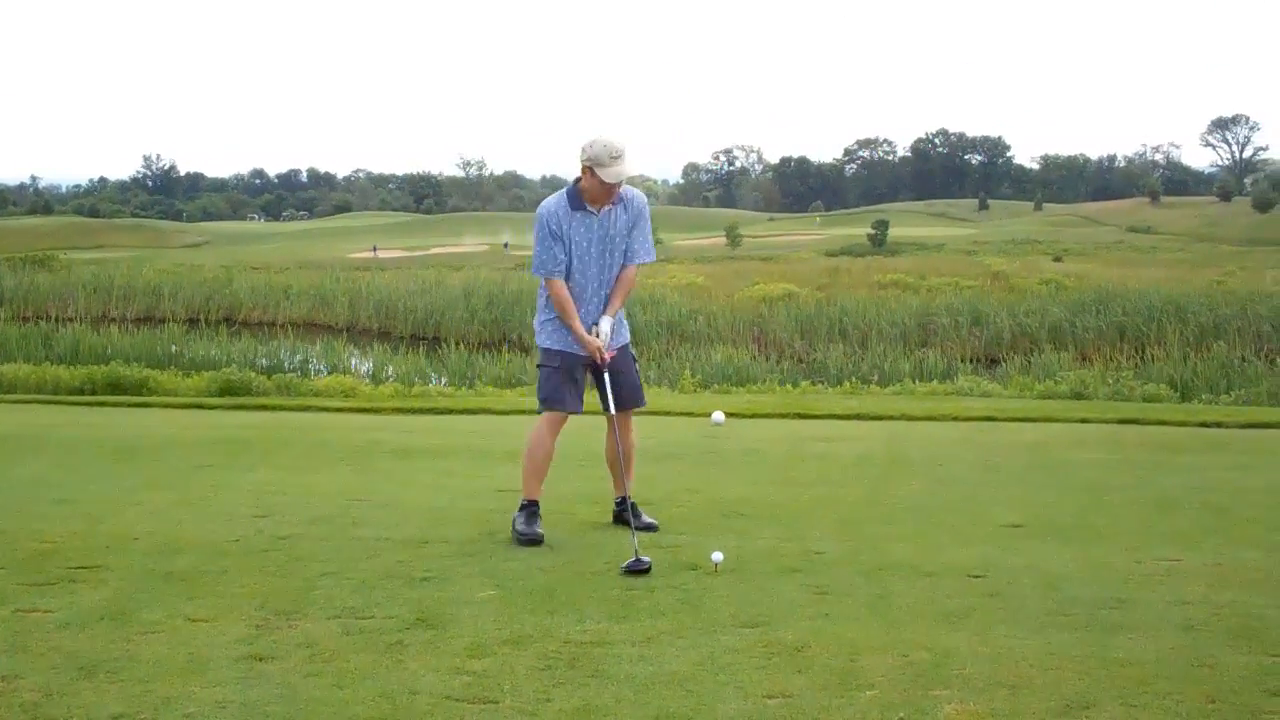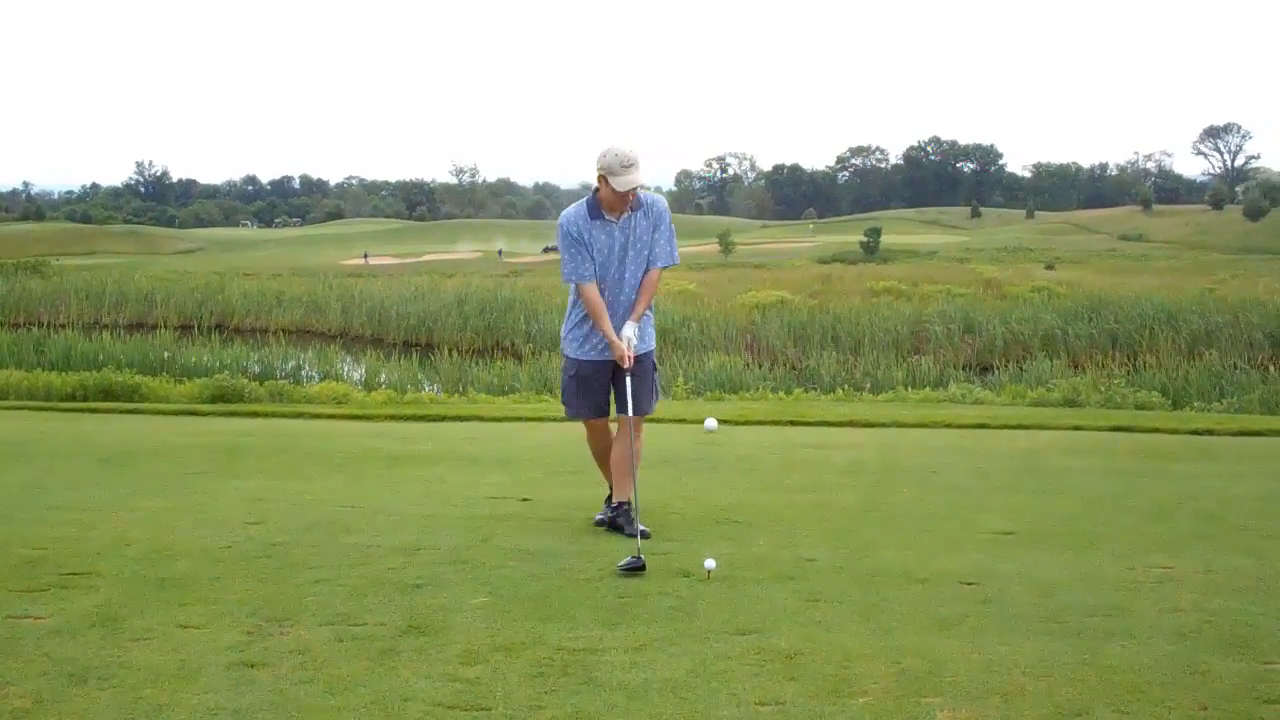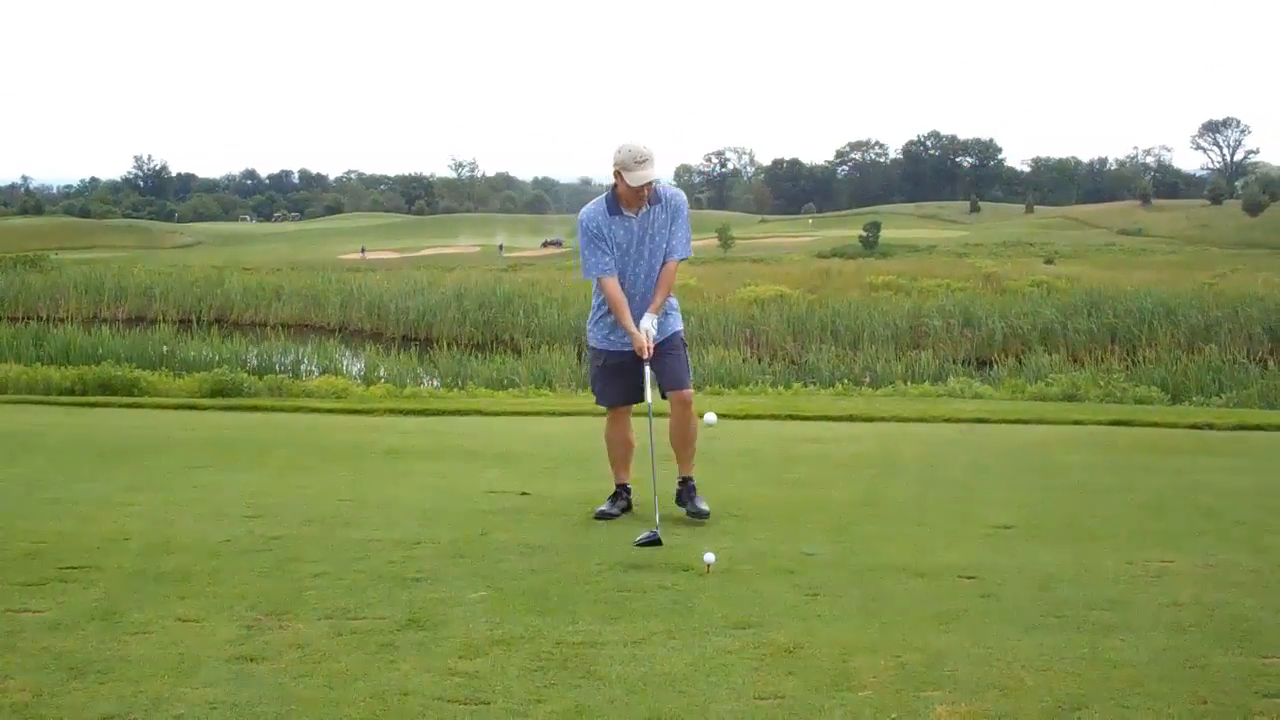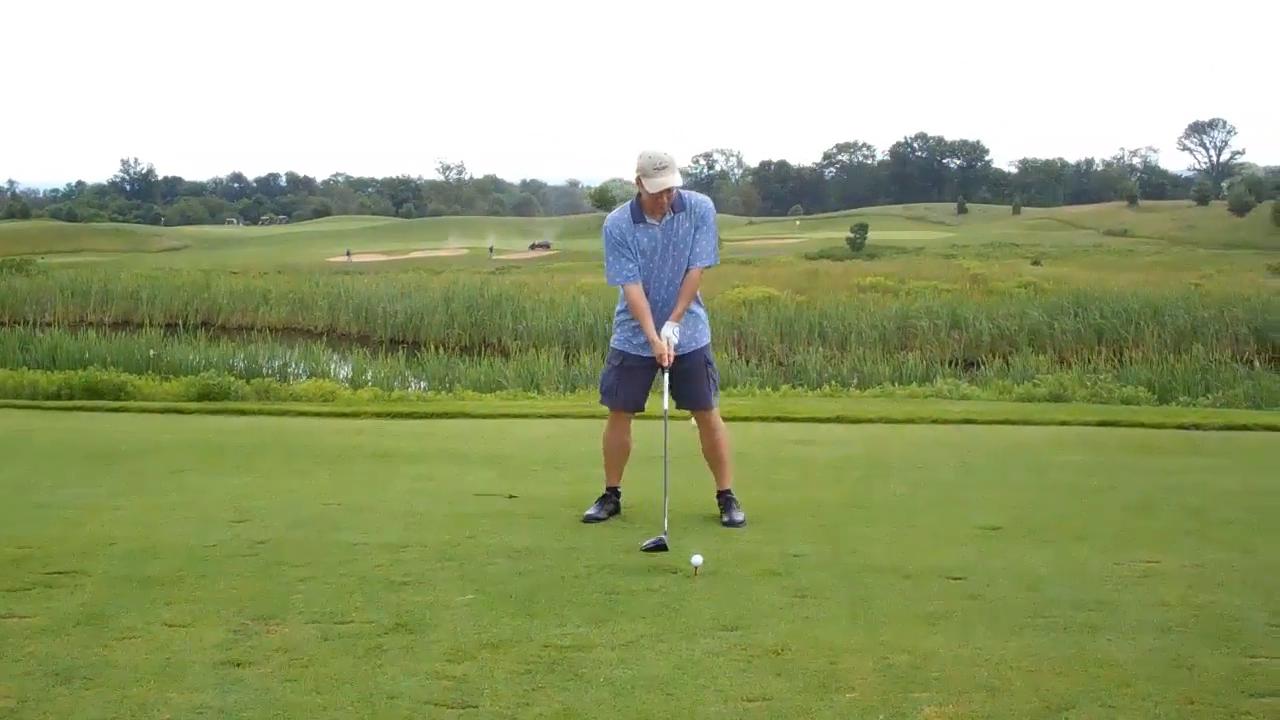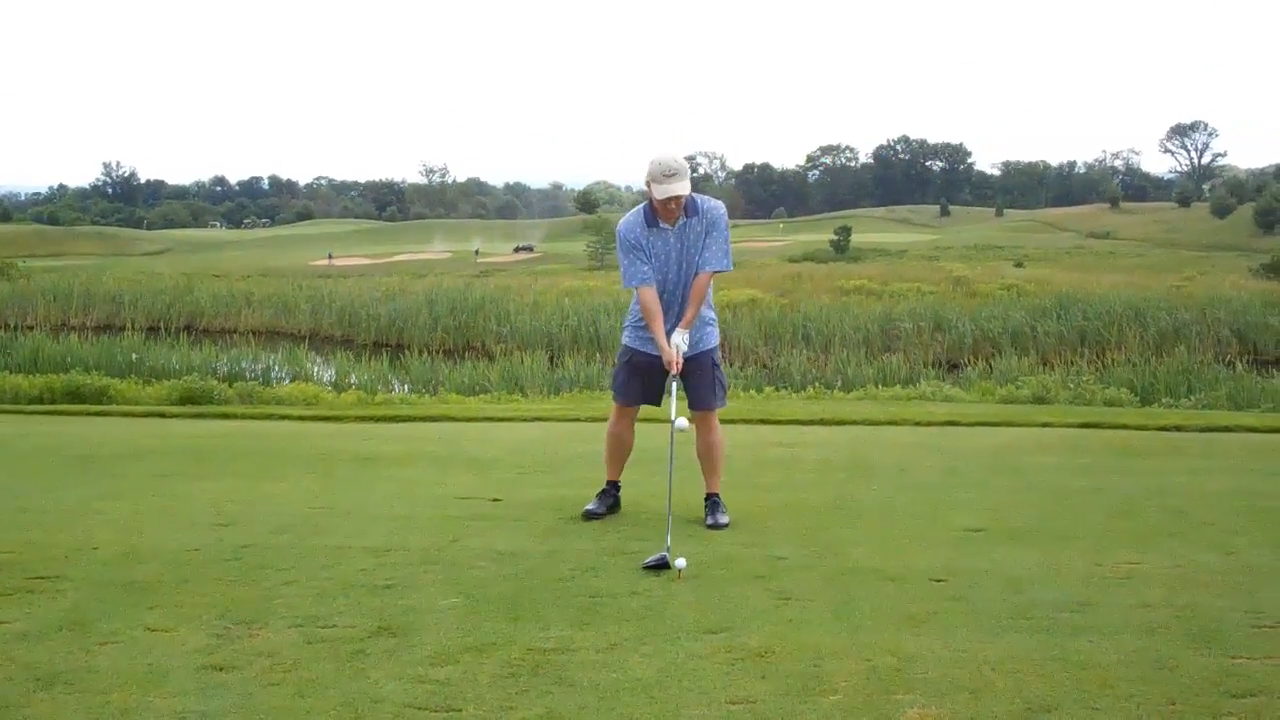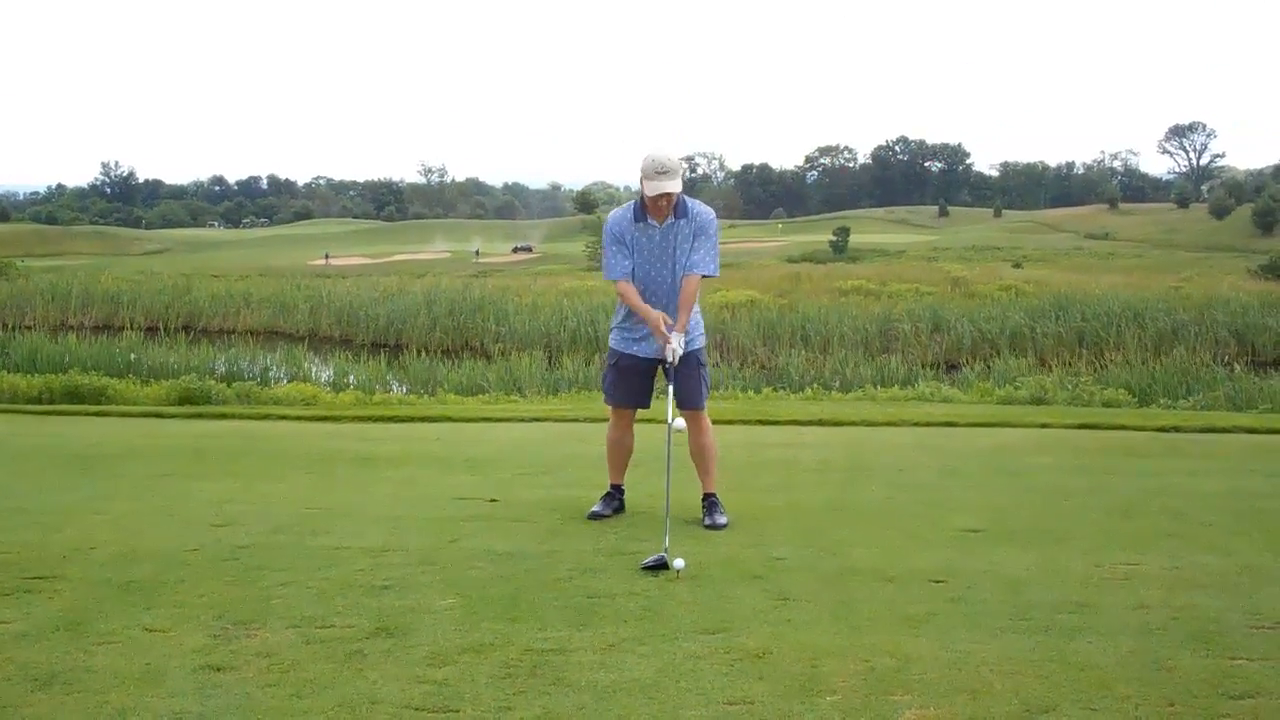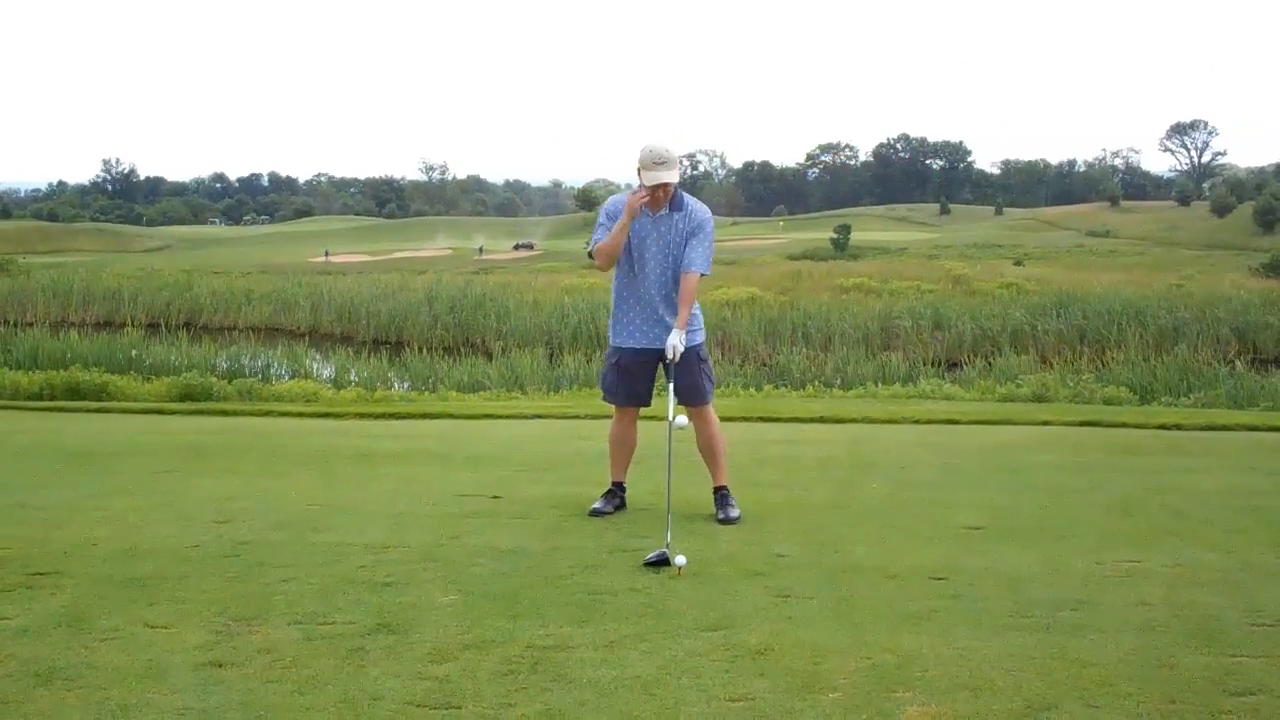
dt=0.3s
person 1, frame 1
left shoulder: (635, 203)
right shoulder: (551, 213)
left elbow: (632, 266)
right elbow: (554, 282)
left wrist: (608, 320)
right wrist: (582, 335)
left hip: (612, 330)
right hip: (560, 333)
left knee: (621, 417)
right knee: (553, 417)
left ankle: (623, 503)
right ankle: (528, 510)
person 1, frame 2
left shoulder: (656, 208)
right shoulder: (572, 221)
left elbow: (655, 270)
right elbow: (586, 287)
left wrist: (632, 324)
right wrist: (612, 340)
left hip: (637, 335)
right hip: (587, 339)
left knee: (632, 422)
right knee: (594, 422)
left ankle: (623, 508)
right ankle: (615, 493)
person 1, frame 3
left shoulder: (674, 201)
right shoulder: (591, 218)
left elbow: (672, 263)
right elbow: (606, 281)
left wrist: (651, 316)
right wrist: (631, 332)
left hip: (664, 322)
right hip: (611, 330)
left knee: (683, 398)
right knee: (617, 411)
left ankle: (687, 485)
right ankle: (621, 491)
person 1, frame 4
left shoulder: (700, 208)
right shoulder: (616, 225)
left elbow: (696, 270)
right elbow: (631, 287)
left wrist: (673, 323)
right wrist: (653, 338)
left hip: (689, 334)
right hip: (634, 337)
left knee: (707, 414)
right knee: (619, 415)
left ankle: (727, 496)
right ankle: (610, 495)
person 1, frame 5
left shoulder: (713, 213)
right shoulder: (629, 228)
left elbow: (704, 276)
right elbow: (645, 289)
left wrist: (682, 330)
right wrist: (662, 344)
left hip: (698, 335)
right hip: (643, 336)
left knee: (706, 416)
right knee: (622, 411)
left ankle: (713, 499)
right ankle: (611, 490)
person 1, frame 6
left shoulder: (702, 218)
right shoulder: (618, 222)
left elbow: (693, 277)
right elbow: (621, 283)
left wrist: (678, 331)
right wrist: (649, 314)
left hip: (685, 336)
right hip: (631, 336)
left knee: (696, 415)
right knee: (620, 414)
left ankle: (711, 499)
right ankle: (615, 493)
person 1, frame 7
left shoulder: (698, 215)
right shoulder: (615, 207)
left elbow: (691, 274)
right elbow: (602, 261)
left wrist: (679, 327)
right wrist: (628, 218)
left hip: (682, 330)
right hip: (629, 332)
left knee: (701, 410)
right knee: (624, 412)
left ankle: (722, 492)
right ankle: (616, 490)
